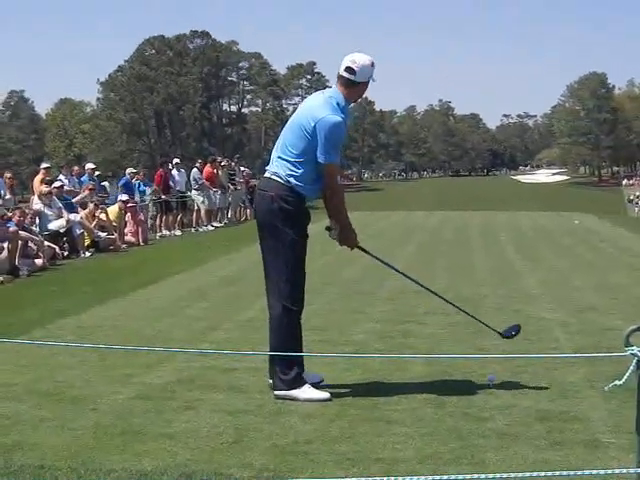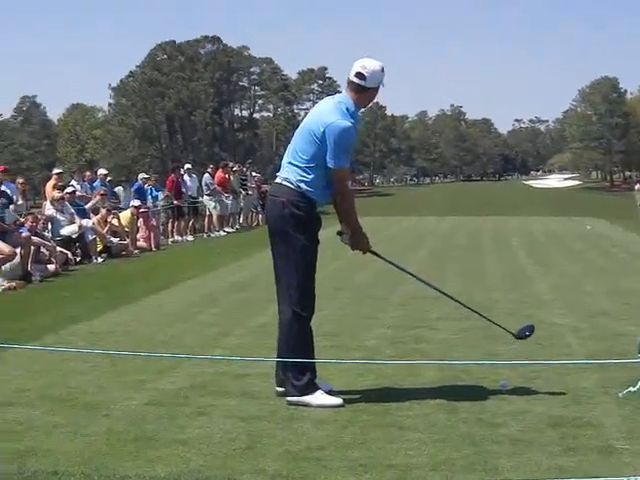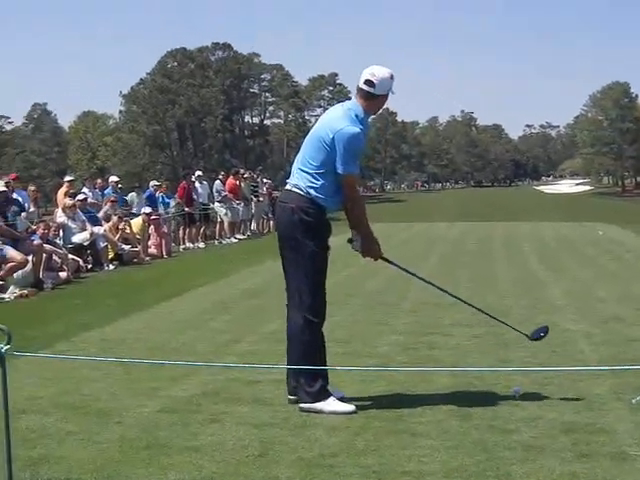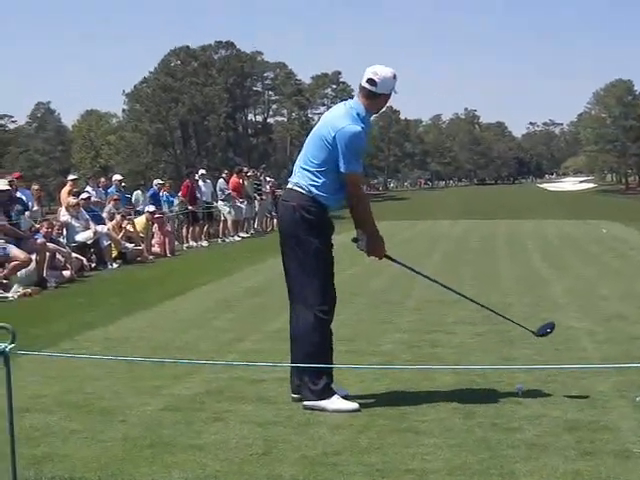
dt=0.1s
person 1, frame 1
left shoulder: (321, 100)
right shoulder: (331, 119)
left elbow: (324, 178)
right elbow: (331, 183)
left wrist: (336, 220)
right wrist: (345, 227)
left hip: (275, 196)
right hip: (283, 202)
left knee: (285, 290)
right knee: (288, 294)
left ankle: (283, 369)
right ankle: (287, 380)
person 1, frame 2
left shoulder: (331, 106)
right shoulder: (341, 124)
left elbow: (334, 183)
right elbow: (341, 187)
left wrist: (347, 224)
right wrist: (356, 231)
left hip: (286, 202)
right hip: (295, 207)
left knee: (292, 296)
right knee: (299, 300)
left ankle: (289, 375)
right ankle: (299, 386)
person 1, frame 3
left shoulder: (341, 113)
right shoulder: (350, 130)
left elbow: (345, 189)
right elbow: (351, 193)
left wrist: (358, 232)
right wrist: (367, 238)
left hip: (296, 208)
right hip: (305, 214)
left knee: (303, 303)
right knee: (310, 306)
left ankle: (300, 383)
right ankle: (312, 393)
person 1, frame 4
left shoulder: (343, 114)
right shoulder: (351, 128)
left elbow: (348, 188)
right elbow: (355, 191)
left wrist: (362, 230)
right wrist: (373, 236)
left hip: (297, 209)
right hip: (305, 212)
left knee: (304, 301)
right knee: (319, 303)
left ankle: (303, 381)
right ankle: (316, 390)
